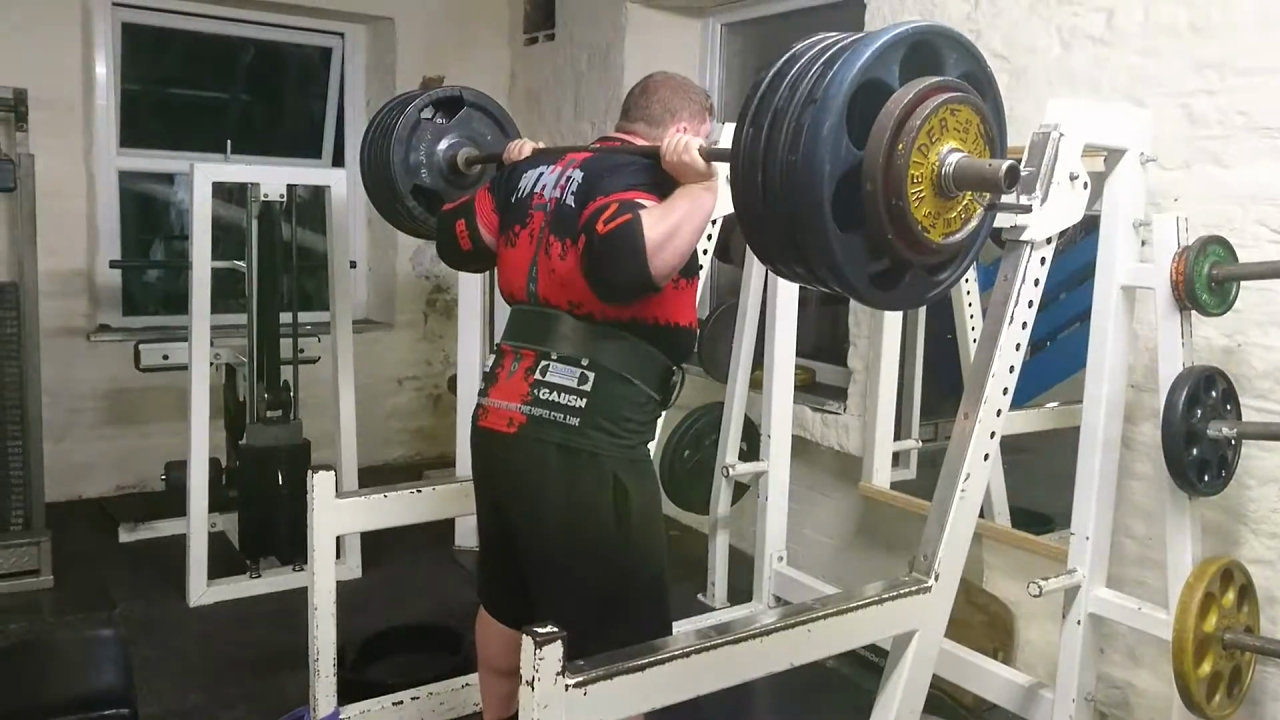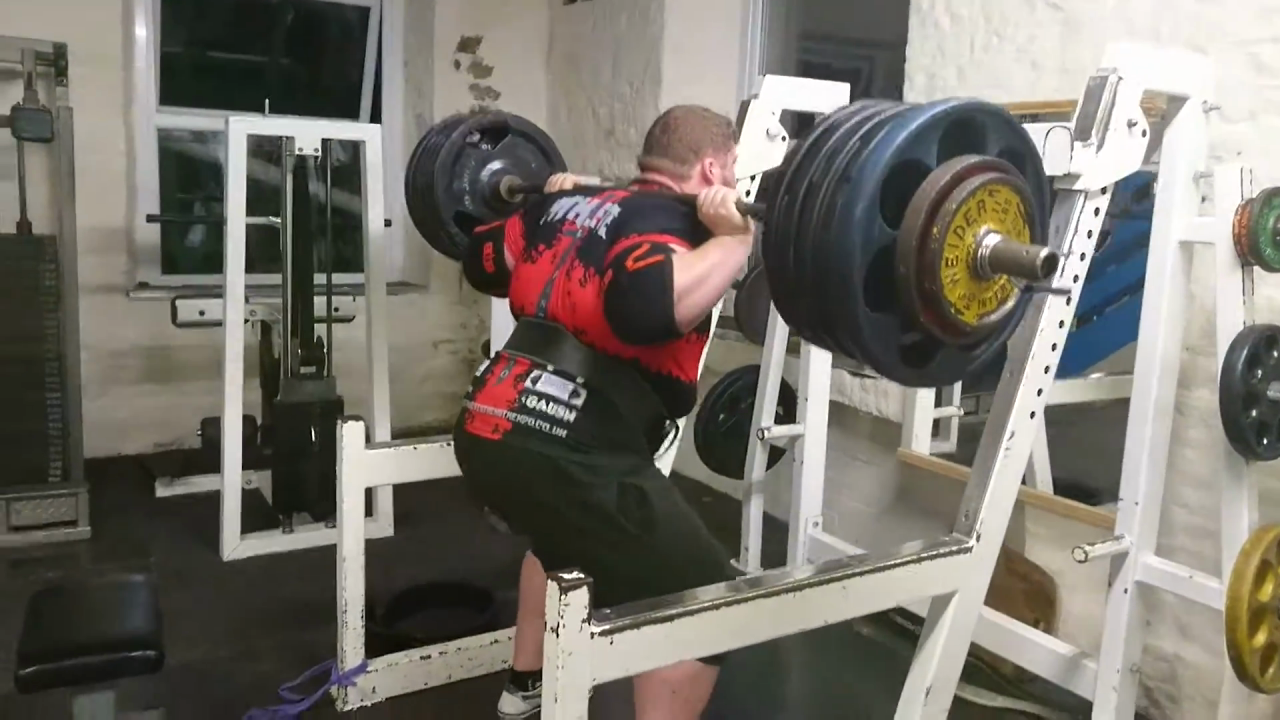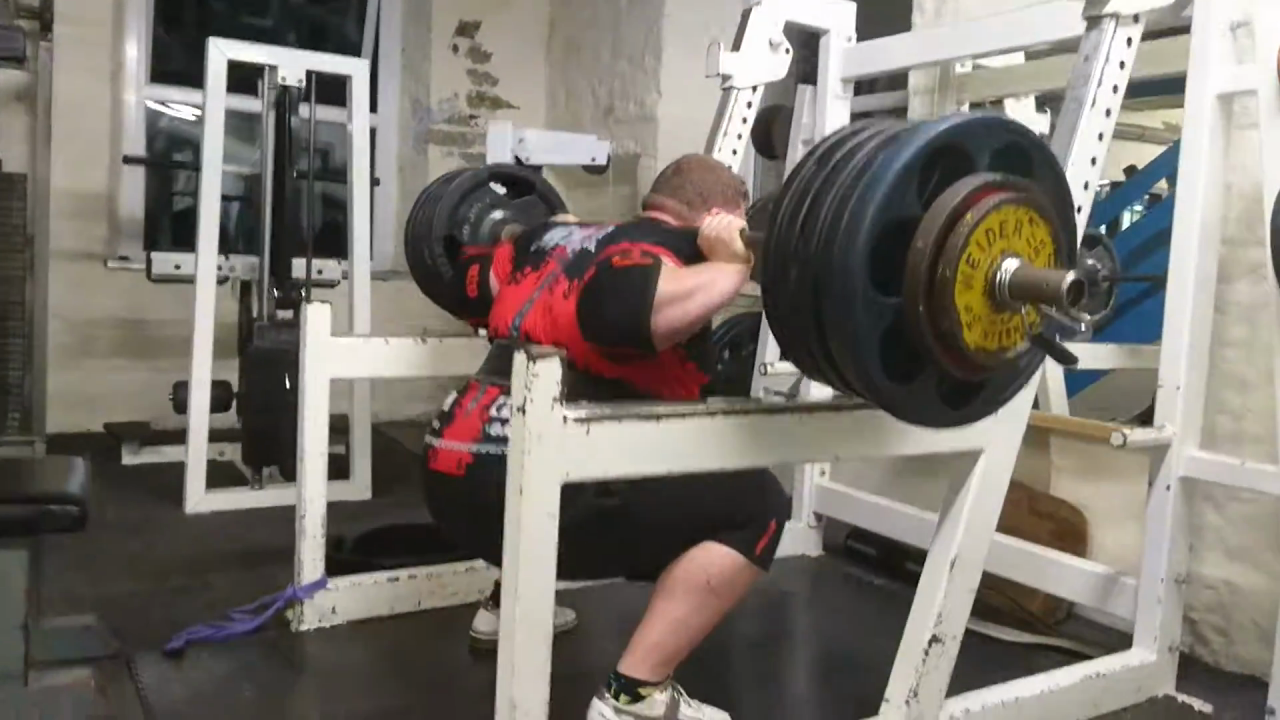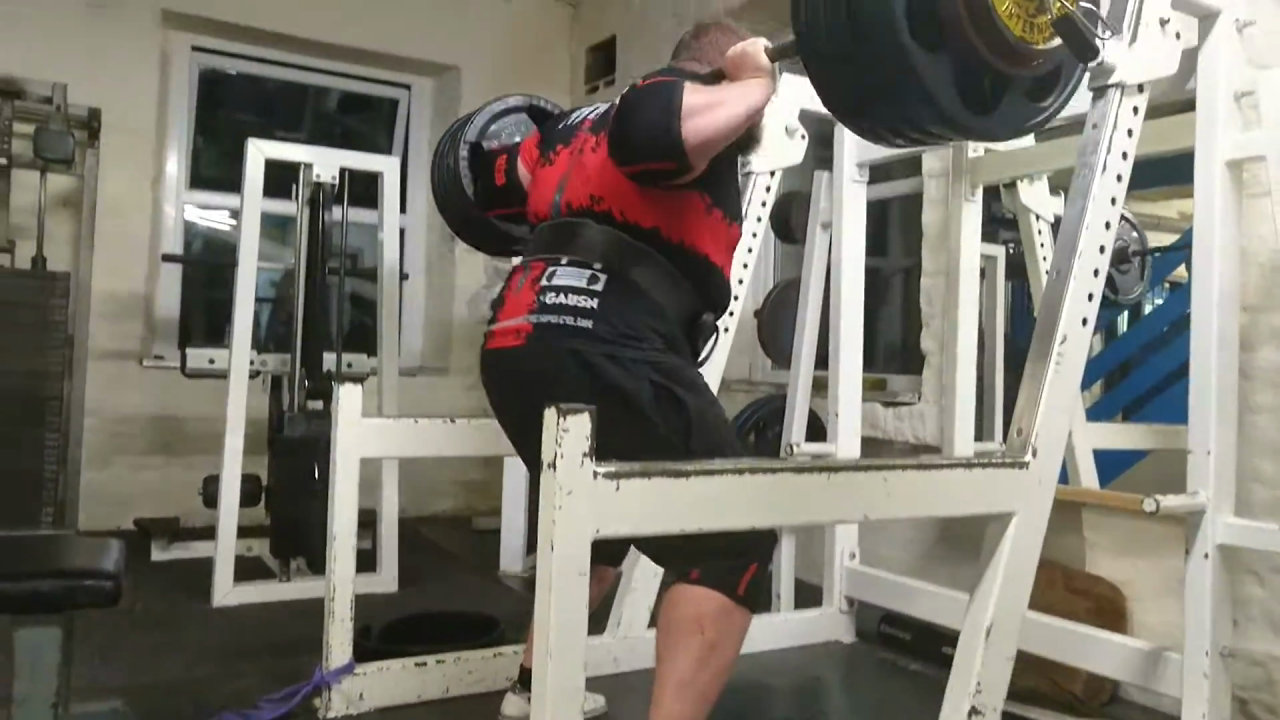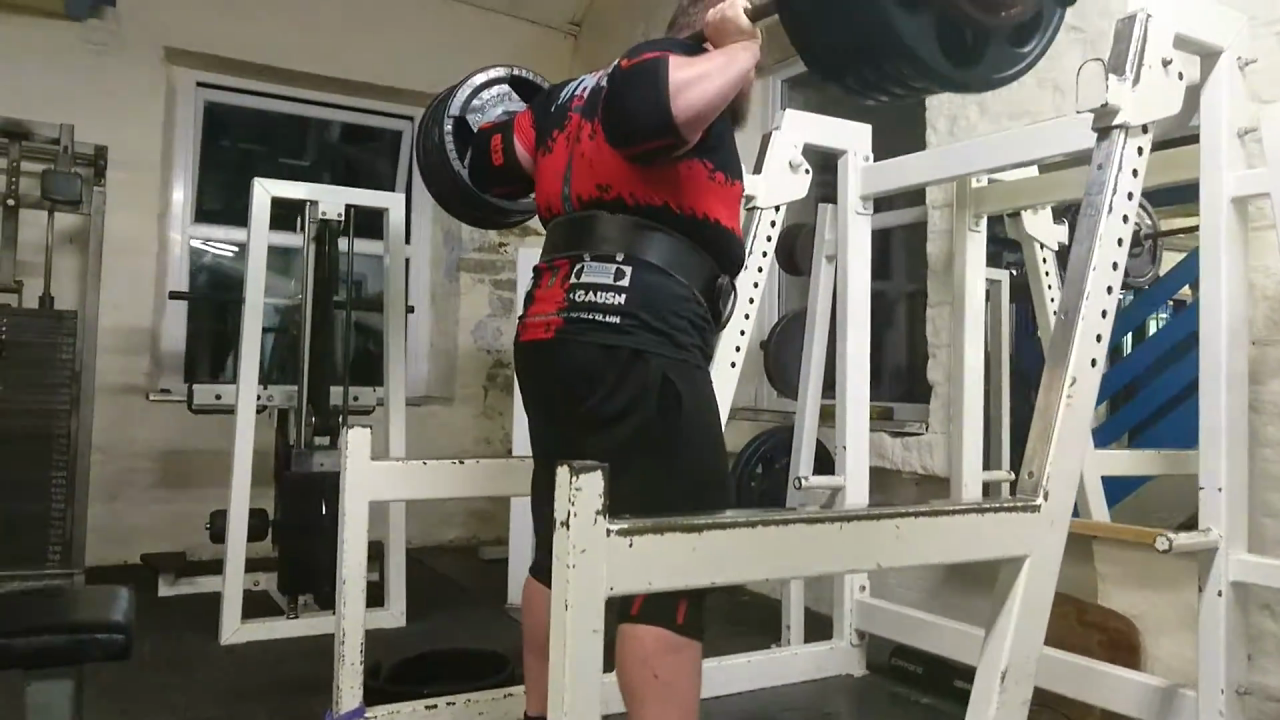
dt=1s
person 1, frame 1
left shoulder: (540, 173)
right shoulder: (637, 179)
left elbow: (457, 238)
right elbow: (627, 265)
right wrist: (698, 183)
left hip: (503, 423)
right hip: (581, 447)
left knee: (508, 601)
right knee: (614, 646)
person 1, frame 2
left shoulder: (568, 204)
right shoulder: (672, 222)
left elbow: (482, 262)
right elbow: (649, 308)
right wrist: (733, 237)
left hip: (486, 432)
right hip: (562, 453)
left knee: (566, 534)
person 1, frame 3
left shoulder: (561, 238)
right shoulder: (669, 254)
left elbow: (472, 287)
right elbow: (620, 311)
right wrist: (731, 266)
left hip: (458, 479)
right knee: (752, 504)
person 1, frame 4
left shoulder: (589, 117)
right shoulder: (682, 96)
left elbow: (495, 185)
right elbow: (658, 131)
right wrist: (756, 84)
left hip: (521, 345)
right hip: (597, 350)
right knee: (730, 539)
person 1, frame 5
left shoulder: (580, 90)
right shoulder: (674, 62)
left elbow: (488, 162)
right elbow: (651, 106)
left hip: (557, 336)
right hip: (632, 343)
left knee: (564, 550)
